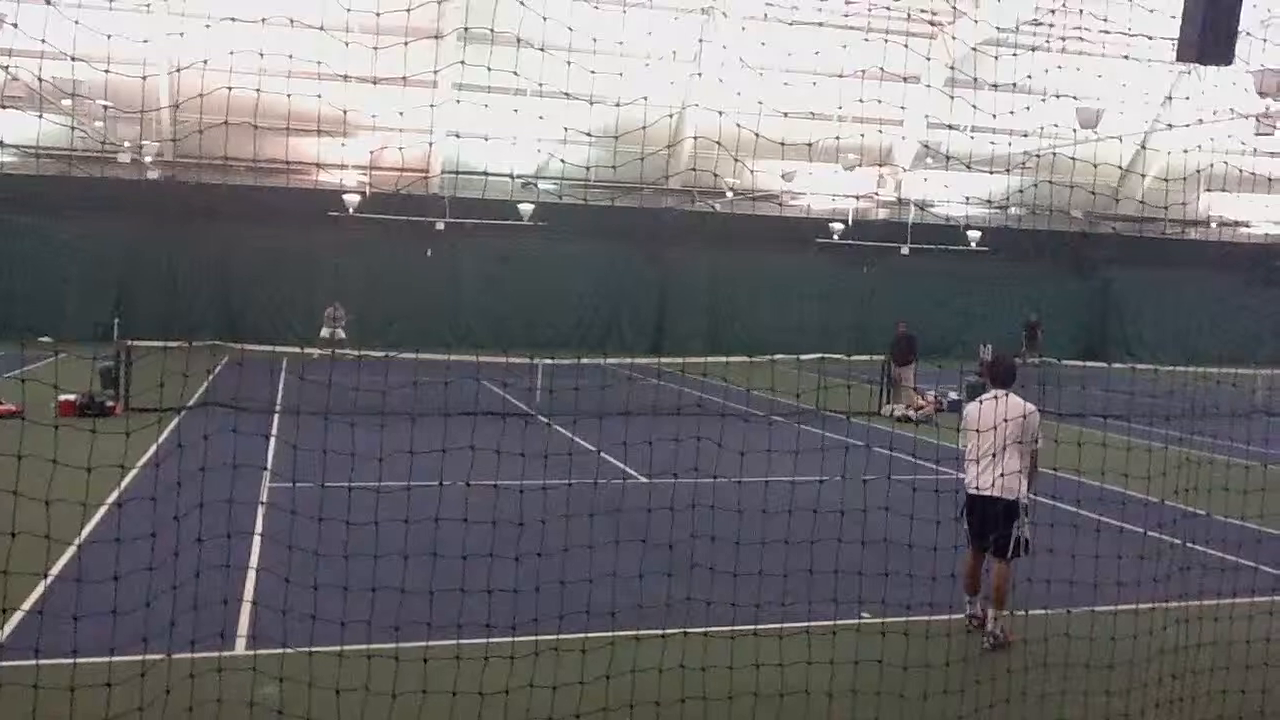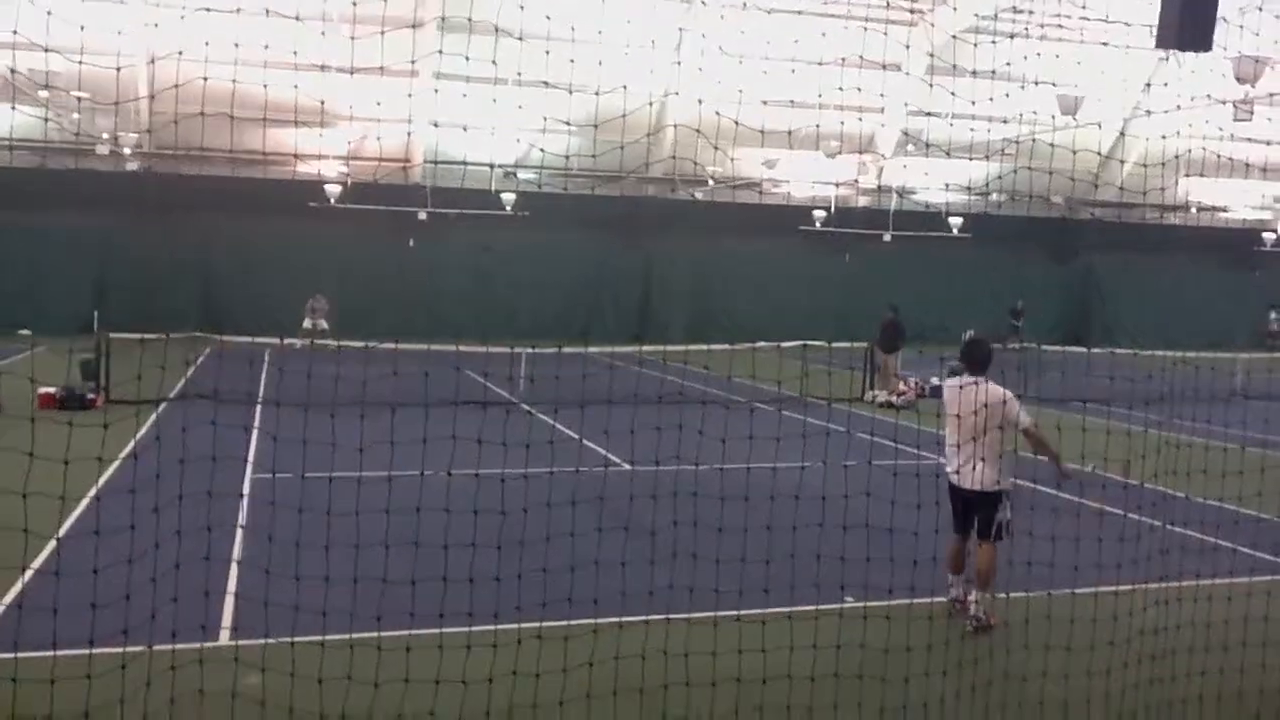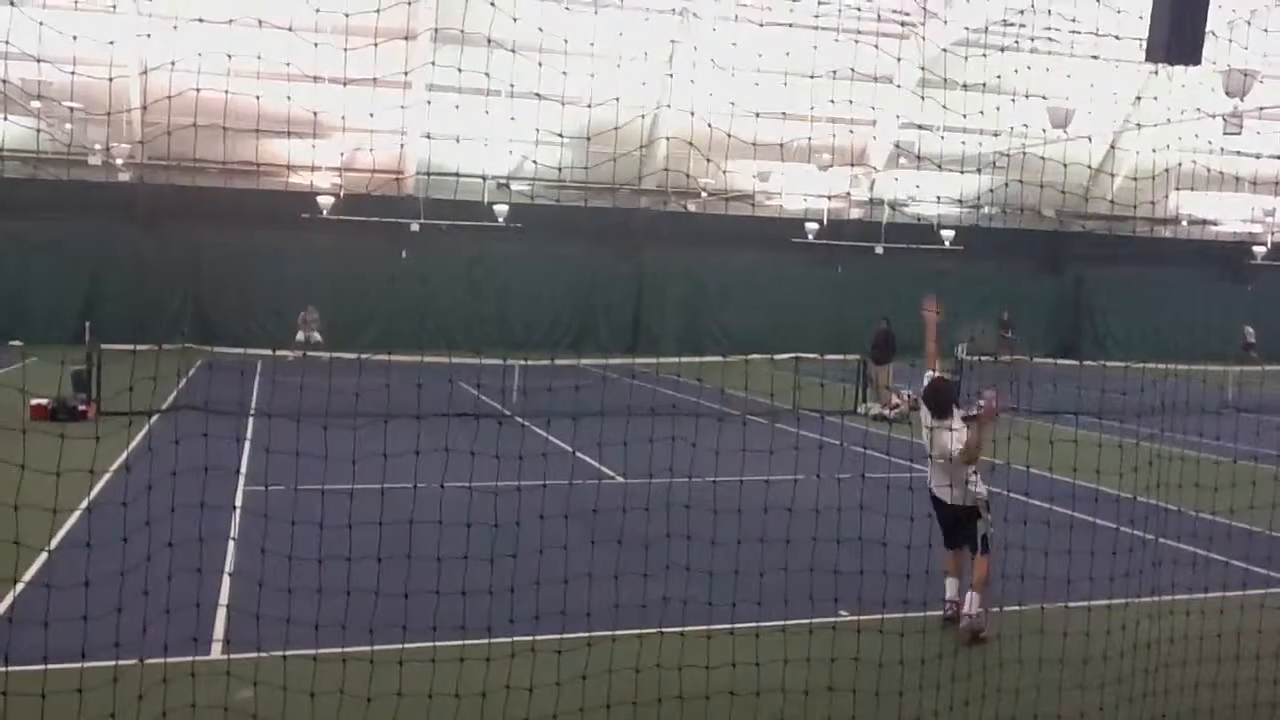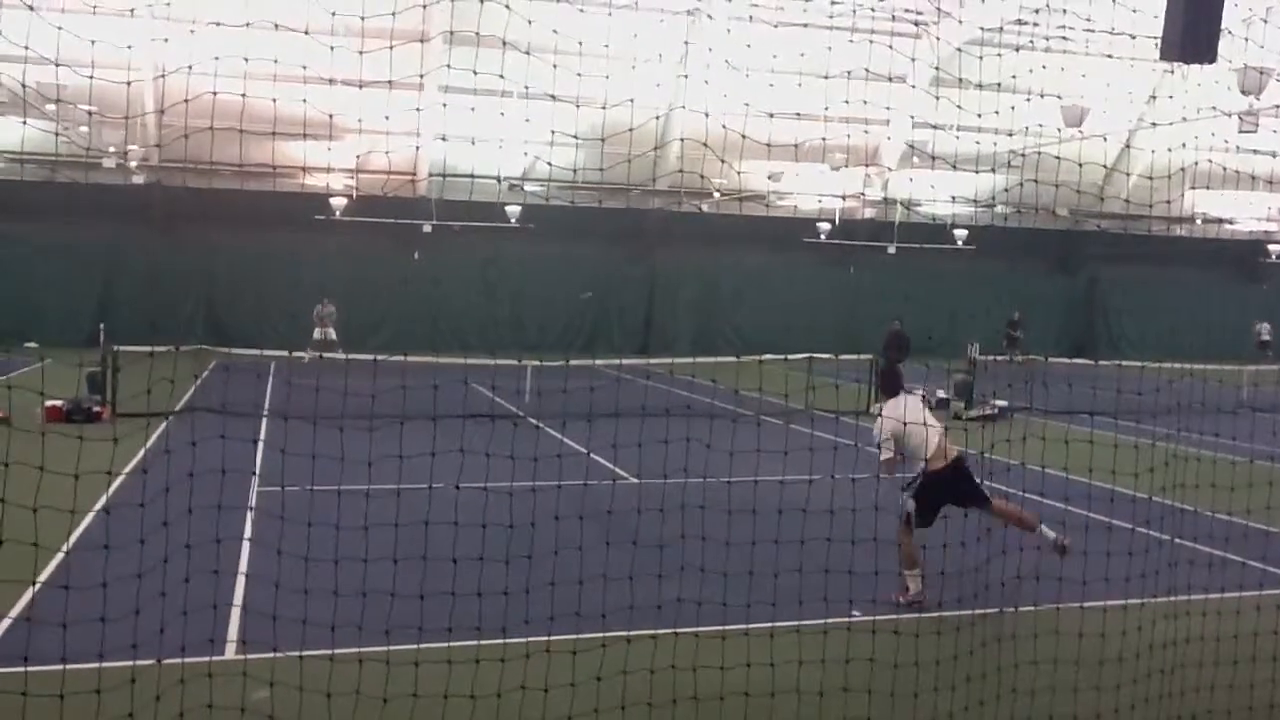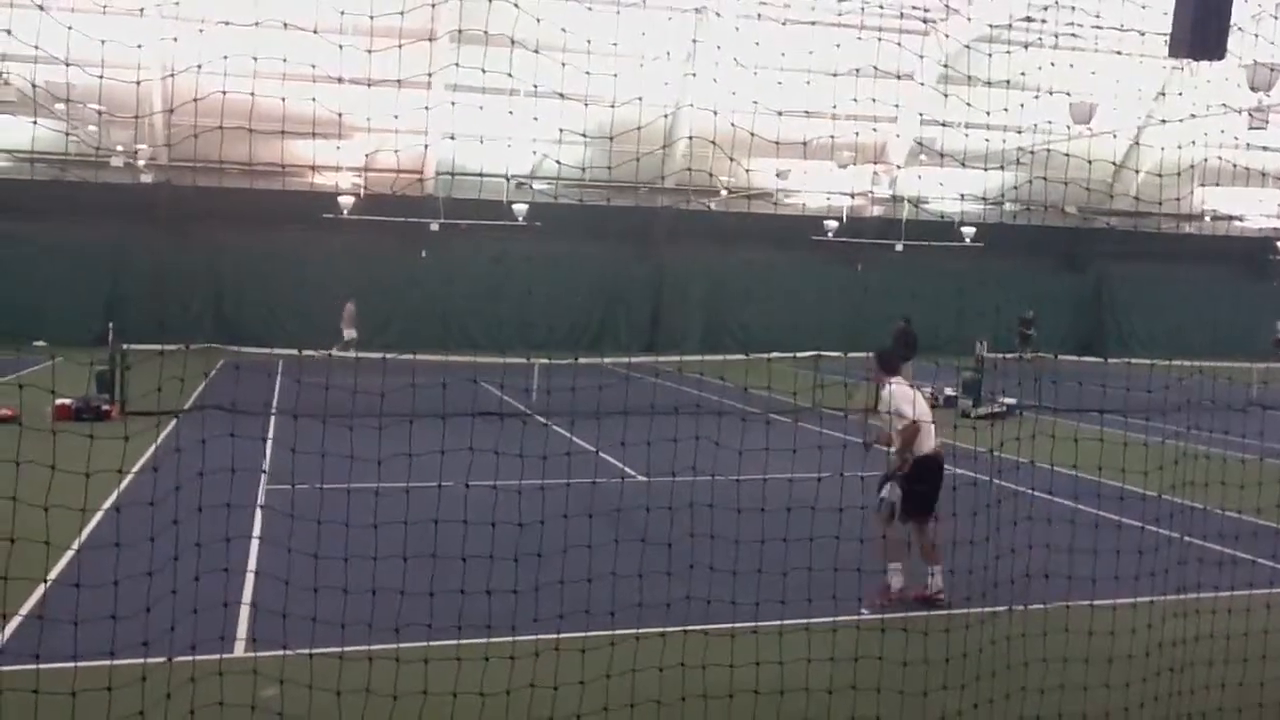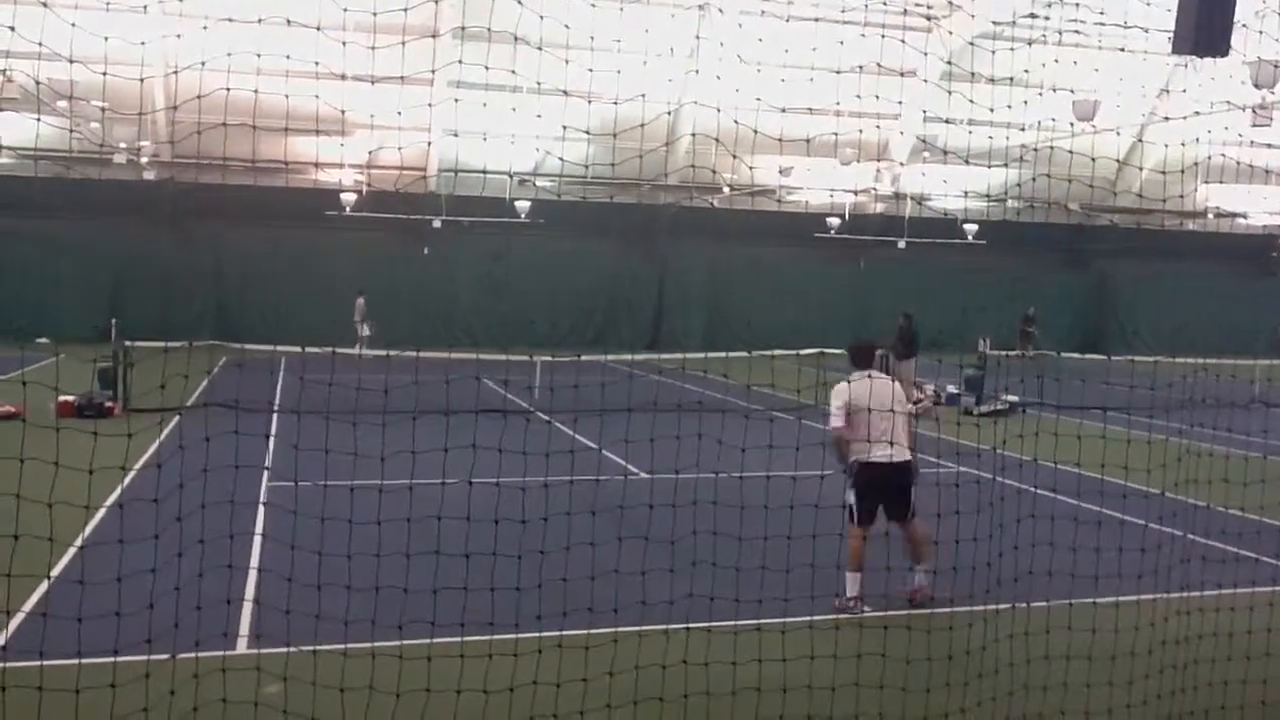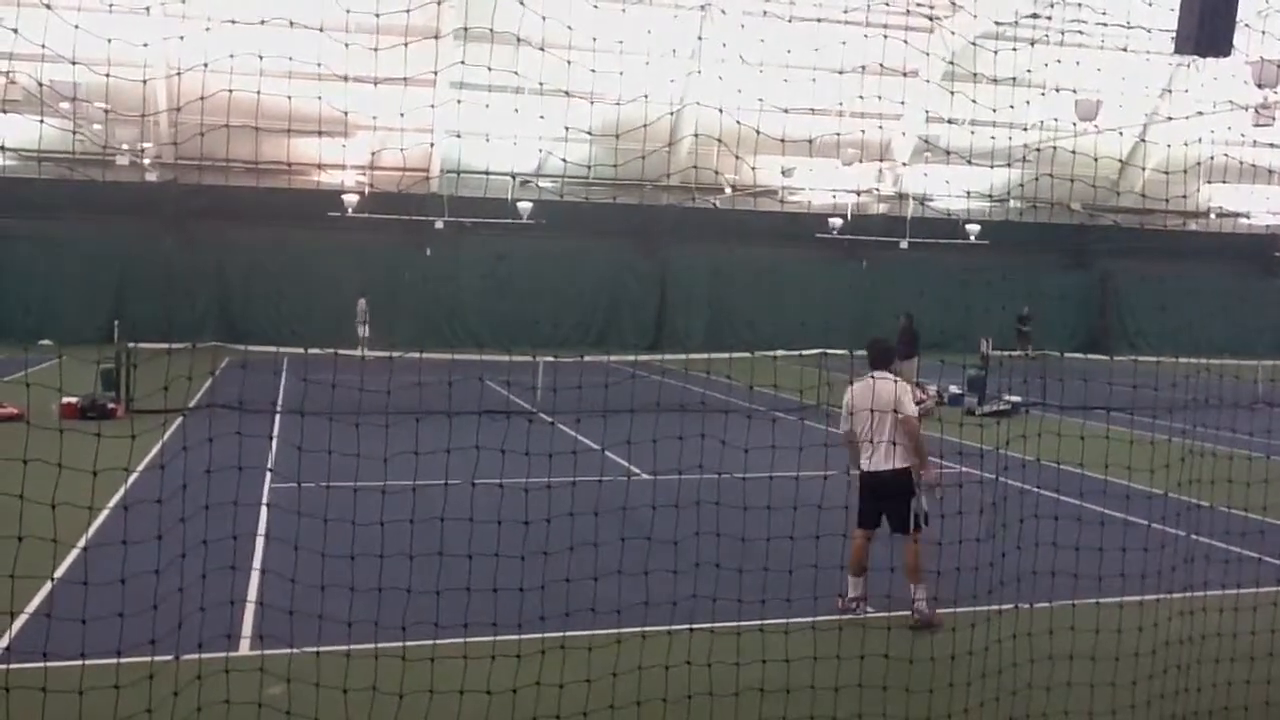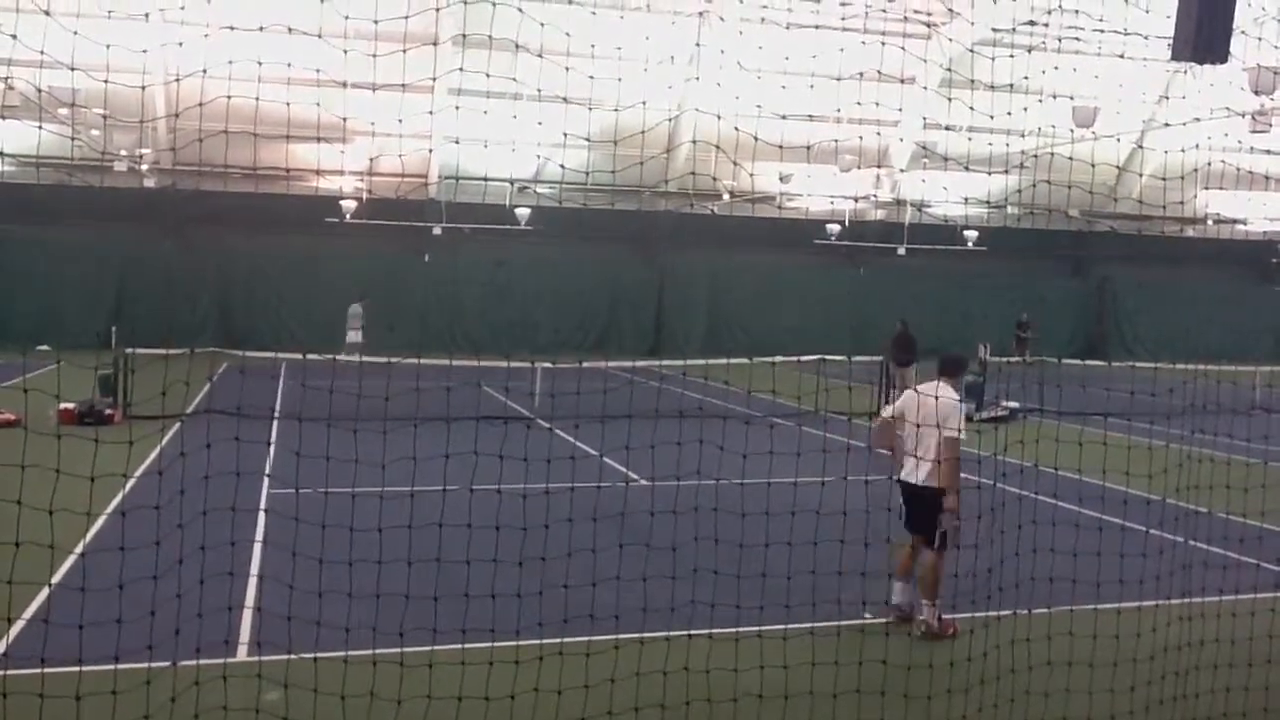
dt=0.5s
person 1, frame 1
left shoulder: (971, 409)
right shoulder: (1028, 411)
right elbow: (1032, 461)
right wrist: (1023, 490)
left hip: (975, 491)
right hip: (1008, 495)
left knee: (975, 553)
right knee: (1002, 561)
left ankle: (973, 612)
right ankle: (994, 628)
person 1, frame 2
left shoulder: (950, 388)
right shoulder: (1000, 397)
right elbow: (1032, 434)
right wrist: (1057, 460)
left hip: (956, 478)
right hip: (990, 483)
left knee: (959, 538)
right knee: (987, 544)
left ankle: (956, 594)
right ankle: (977, 610)
person 1, frame 3
left shoulder: (927, 407)
right shoulder: (952, 433)
left elbow: (932, 361)
right elbow: (968, 458)
left wrist: (930, 320)
right wrist: (982, 423)
left hip: (940, 494)
right hip: (967, 499)
left knee: (954, 549)
right knee: (980, 556)
left ankle: (951, 604)
right ankle: (971, 616)
person 1, frame 4
left shoulder: (884, 421)
right shoulder: (913, 400)
left elbow: (888, 467)
left hip: (931, 477)
right hip: (956, 464)
left knee: (905, 531)
right knee: (994, 506)
left ankle: (914, 592)
right ankle: (1053, 539)
person 1, frame 5
left shoulder: (890, 391)
right shoulder: (906, 389)
left elbow: (912, 426)
left wrist: (899, 457)
right wrist: (877, 438)
left hip: (916, 463)
right hip: (933, 461)
left knee: (888, 520)
right knee: (922, 524)
left ankle: (895, 585)
right ankle: (936, 588)
person 1, frame 6
left shoulder: (842, 389)
right shoulder: (893, 384)
left elbow: (837, 434)
right elbow: (908, 420)
left wrist: (846, 464)
left hip: (865, 466)
right hip: (900, 464)
left knee: (859, 530)
right knee: (909, 524)
left ankle: (853, 597)
right ankle: (920, 585)
person 1, frame 7
left shoulder: (852, 391)
right shoulder: (900, 387)
left elbow: (849, 438)
right elbow: (911, 430)
right wrist: (924, 466)
left hip: (869, 472)
right hip: (900, 472)
left knee: (863, 533)
right knee: (911, 537)
left ankle: (854, 597)
right ankle: (920, 606)
person 1, frame 8
left shoulder: (912, 393)
right shoulder: (953, 402)
left elbow: (882, 423)
right elbow: (950, 452)
right wrist: (952, 494)
left hip: (908, 479)
right hip: (935, 485)
left knee: (914, 541)
right knee: (934, 550)
left ankle: (899, 602)
right ankle: (929, 619)
